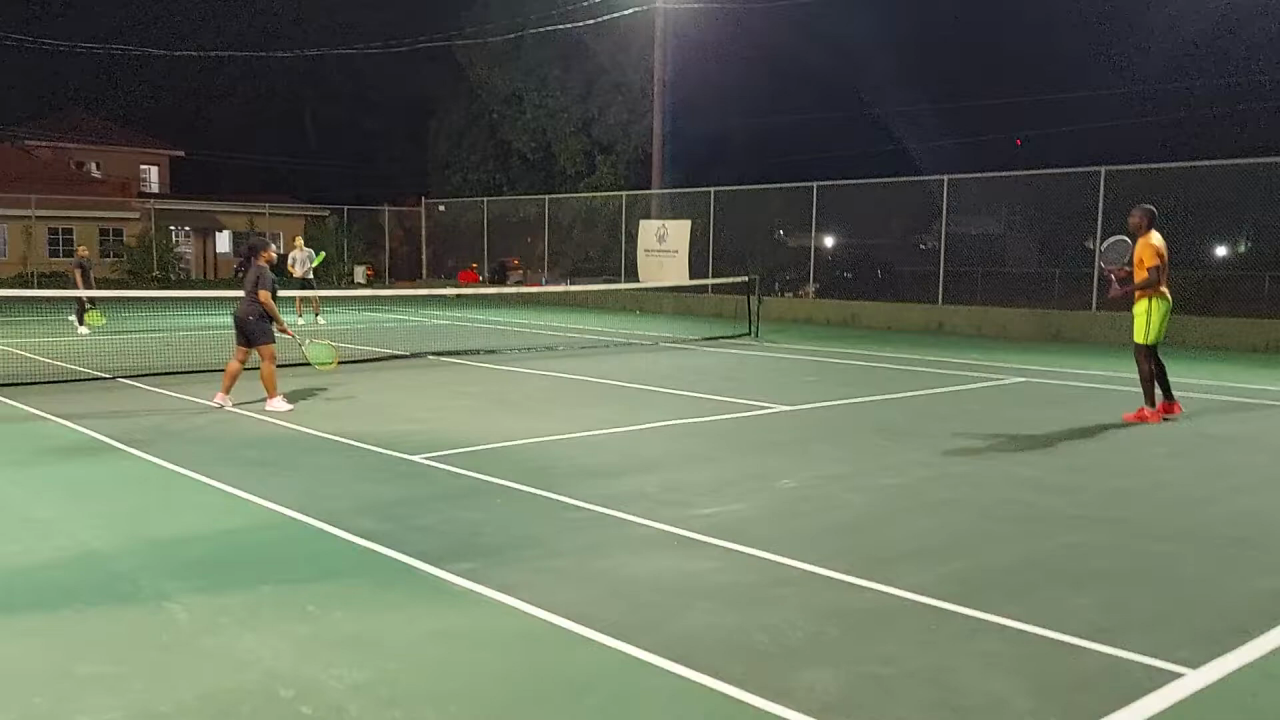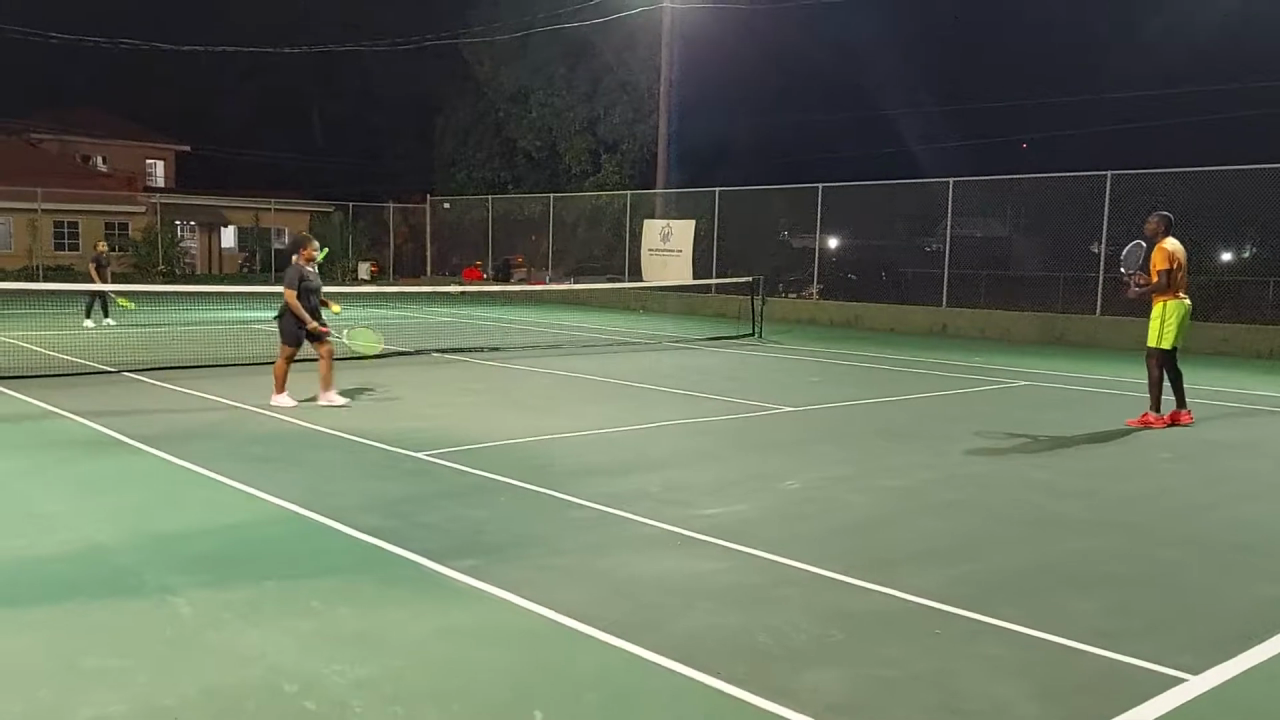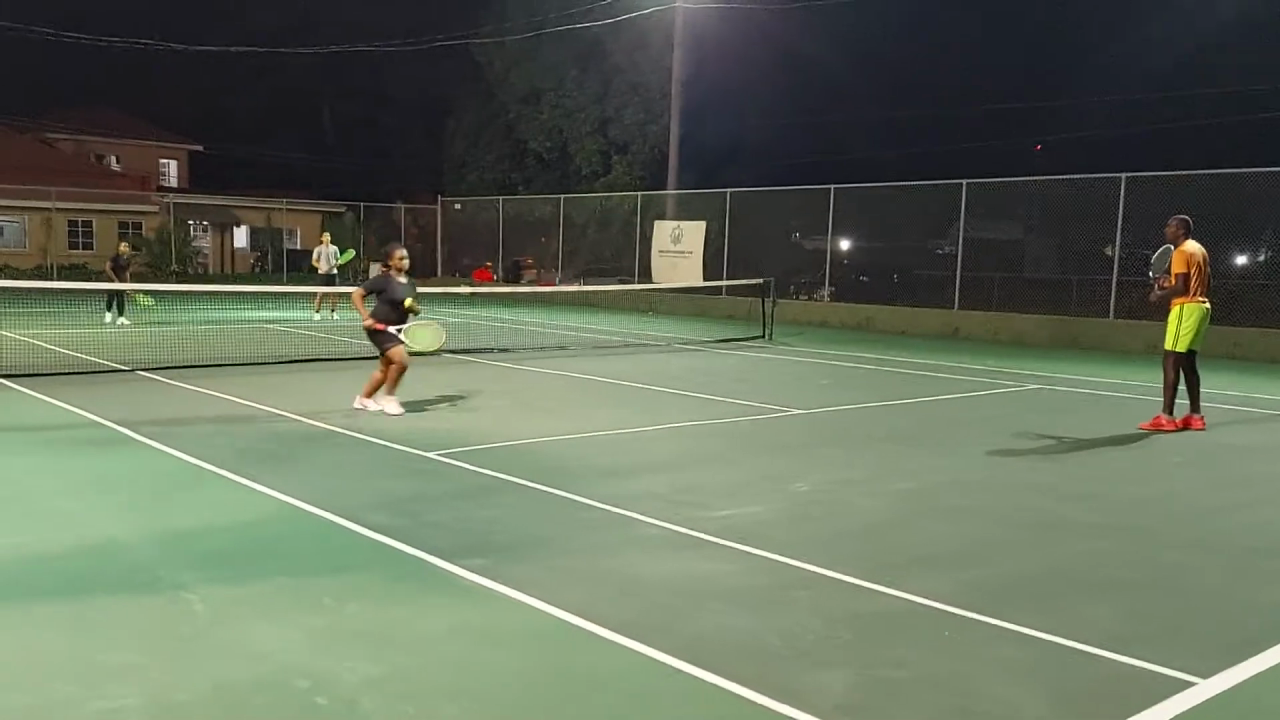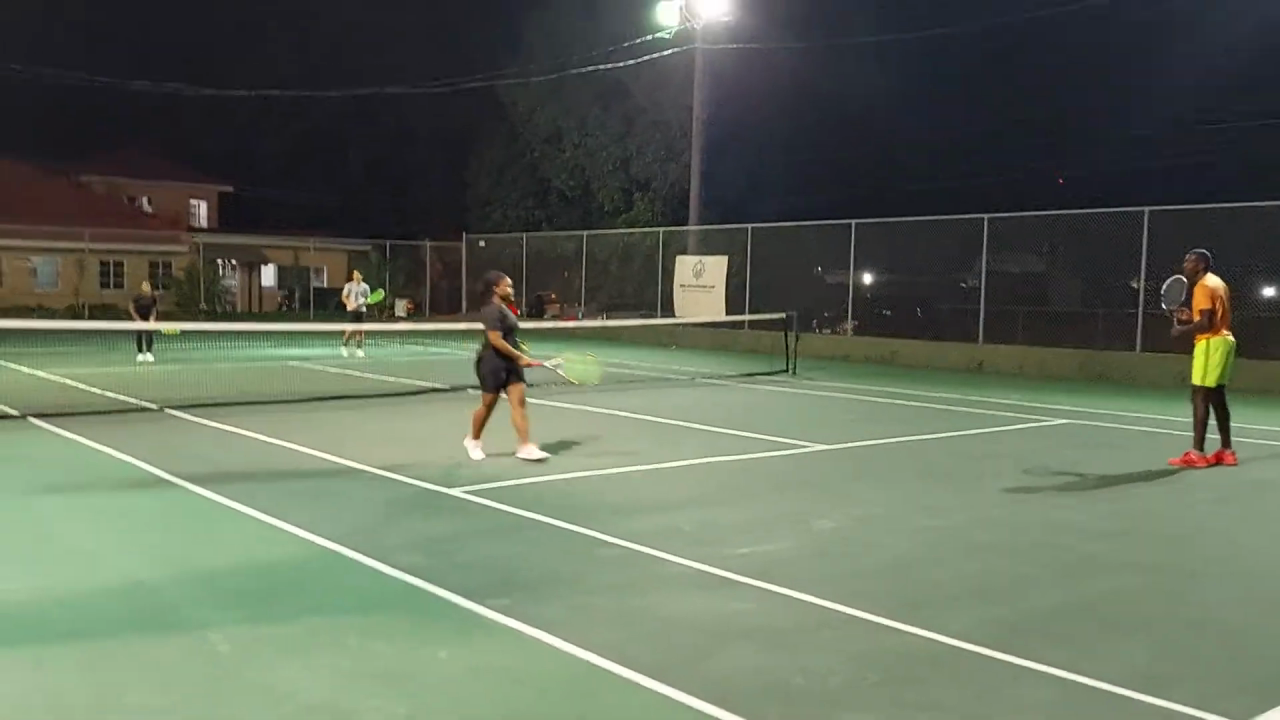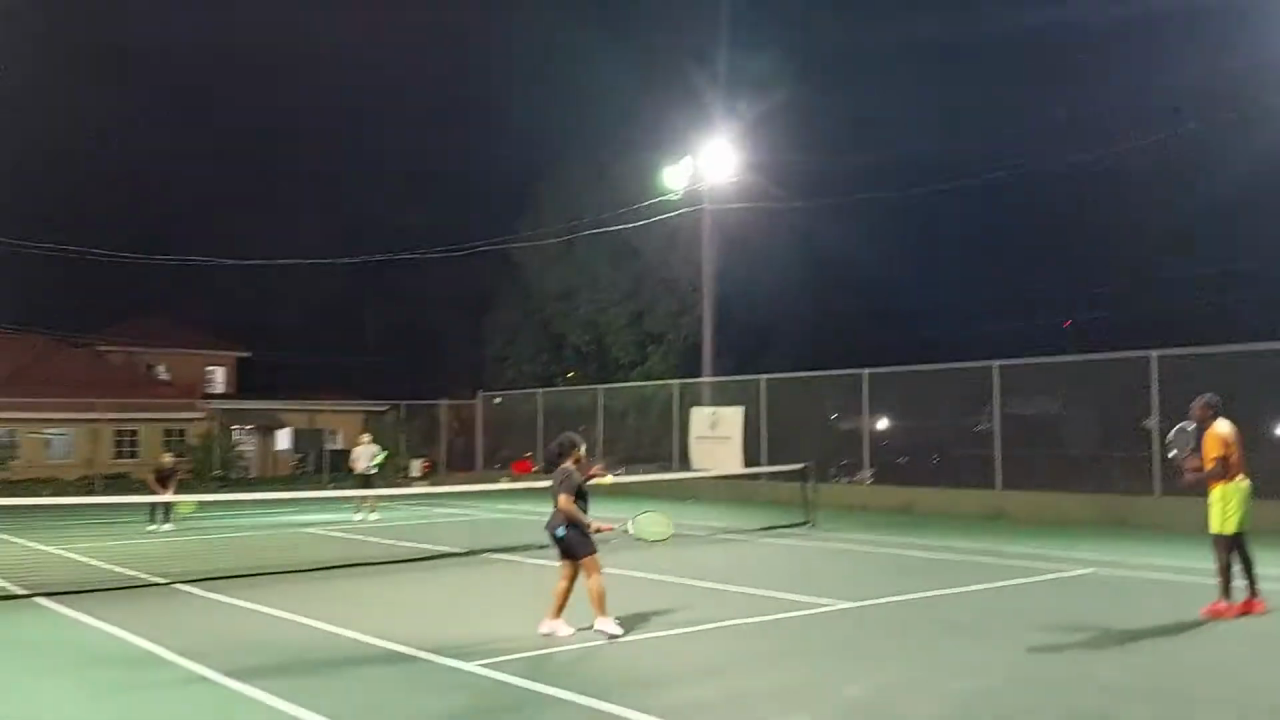
dt=0.5s
person 1, frame 1
left shoulder: (1149, 243)
right shoulder: (1151, 239)
left elbow: (1154, 279)
left wrist: (1124, 290)
left hip: (1151, 302)
right hip: (1154, 301)
left knee: (1142, 354)
right knee: (1150, 354)
left ankle: (1150, 410)
right ankle: (1169, 401)
person 1, frame 2
left shoulder: (1162, 248)
right shoulder: (1176, 246)
left elbow: (1164, 284)
left wrist: (1140, 292)
right wrist: (1148, 280)
left hip: (1167, 306)
right hip: (1178, 304)
left knee: (1153, 359)
right knee: (1169, 359)
left ankle: (1155, 414)
right ankle: (1182, 411)
person 1, frame 3
left shoulder: (1181, 251)
right shoulder: (1199, 250)
left elbow: (1181, 287)
left wrist: (1160, 295)
right wrist: (1170, 284)
left hip: (1186, 309)
right hip: (1200, 307)
left knee: (1170, 361)
right knee: (1188, 362)
left ankle: (1167, 417)
right ankle: (1195, 416)
person 1, frame 4
left shoulder: (1203, 286)
right shoulder: (1217, 283)
left elbow: (1206, 323)
left wrist: (1182, 330)
right wrist: (1191, 318)
left hip: (1211, 343)
right hip: (1223, 341)
left knee: (1200, 396)
right knee: (1217, 396)
left ankle: (1197, 453)
right ankle: (1226, 451)
person 1, frame 5
left shoulder: (1214, 433)
right shoulder: (1225, 427)
left elbow: (1221, 470)
left wrist: (1195, 478)
right wrist: (1201, 465)
left hip: (1227, 490)
right hip: (1236, 487)
left knee: (1222, 544)
right knee: (1237, 543)
left ankle: (1225, 602)
right ankle: (1254, 598)
person 2, frame 1
left shoulder: (253, 271)
right shoulder: (264, 273)
right elbow: (265, 299)
left wrist: (274, 319)
right wrist: (280, 322)
left hip: (243, 317)
right hip: (255, 319)
left knee: (239, 358)
right knee: (269, 358)
left ankle: (222, 395)
right ankle: (273, 400)
person 2, frame 2
left shoulder: (312, 270)
right shoulder: (294, 271)
right elbow: (290, 298)
left wrist: (327, 303)
right wrist: (308, 320)
left hip: (312, 318)
right hip: (293, 319)
left knee: (327, 351)
right knee: (287, 357)
left ankle: (327, 394)
right ankle: (278, 395)
person 2, frame 3
left shoulder: (410, 283)
right shoulder: (381, 280)
left elbow: (415, 310)
right elbow: (357, 295)
left wrist: (413, 307)
right wrist: (366, 317)
left hip: (396, 328)
right hip: (379, 327)
left knee: (386, 367)
right knee: (402, 361)
left ankle: (364, 398)
right ankle: (388, 396)
person 2, frame 4
left shoulder: (504, 308)
right shoulder: (493, 310)
right elbow: (495, 340)
left wrist: (518, 351)
right wrist: (519, 357)
left hip: (511, 363)
right hip: (492, 362)
left knee: (520, 402)
right knee: (488, 404)
left ankle: (525, 447)
right ankle: (473, 440)
person 2, frame 5
left shoulder: (561, 472)
right shoulder: (571, 475)
right elbow: (564, 504)
left wrist: (588, 476)
right wrist: (588, 524)
left hip: (561, 529)
right hip: (571, 528)
left knee: (568, 576)
right knee: (594, 572)
left ankle: (552, 622)
right ankle: (602, 620)
